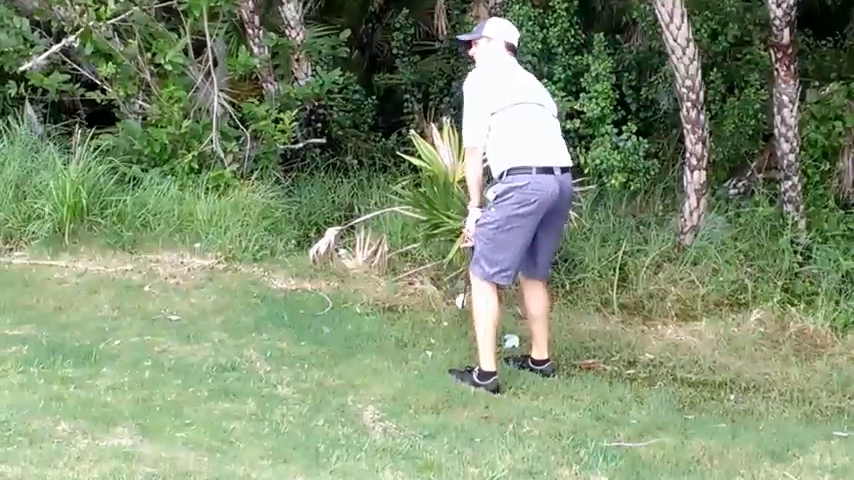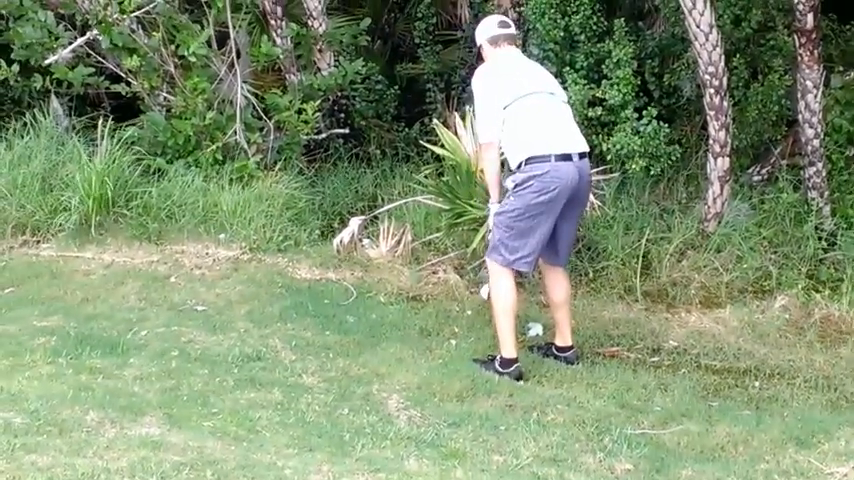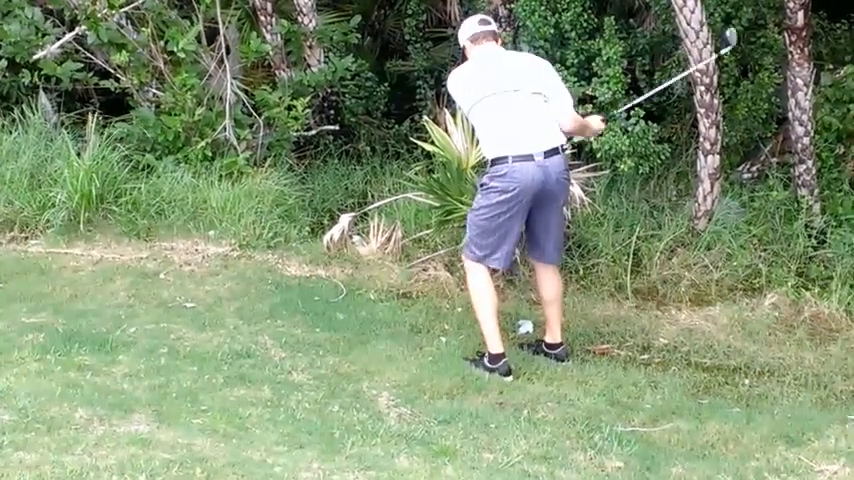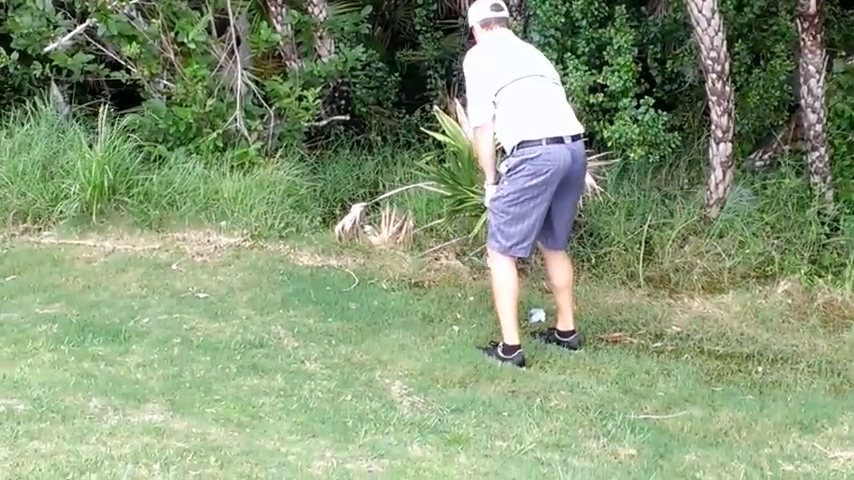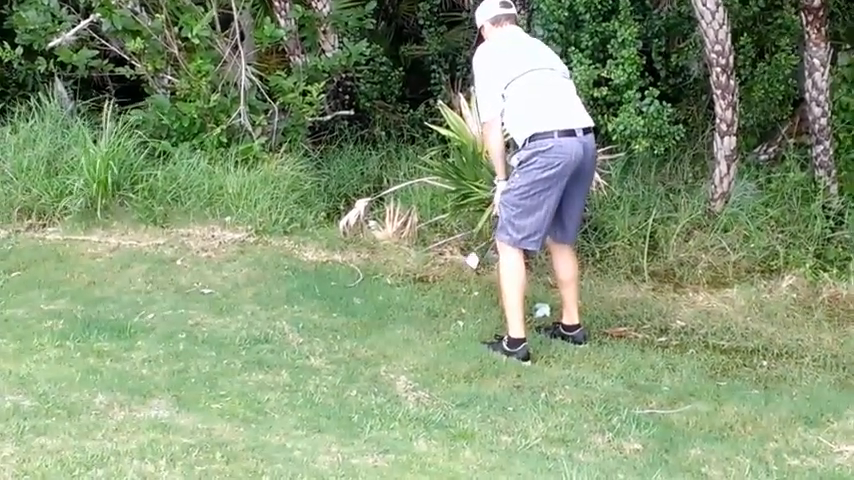
dt=1s
person 1, frame 1
left shoulder: (480, 76)
right shoulder: (531, 81)
left elbow: (473, 148)
left wrist: (474, 207)
left hip: (523, 181)
right hip: (561, 179)
left knee: (483, 276)
right knee: (532, 274)
left ankle: (485, 373)
right ankle: (540, 358)
person 1, frame 2
left shoulder: (488, 72)
right shoulder: (539, 71)
left elbow: (489, 144)
left wrist: (495, 202)
left hip: (541, 170)
right hip: (579, 166)
left knee: (499, 262)
right knee: (553, 261)
left ankle: (507, 360)
right ankle: (564, 345)
person 1, frame 3
left shoulder: (458, 78)
right shoulder: (533, 62)
right elbow: (568, 122)
right wrist: (588, 124)
left hip: (509, 170)
right hip: (553, 163)
left knee: (476, 261)
right knee: (545, 258)
left ankle: (495, 356)
right ankle: (554, 342)
person 1, frame 4
left shoulder: (478, 55)
right shoulder: (532, 52)
left elbow: (482, 127)
left wrist: (491, 183)
right wrist: (502, 180)
left hip: (535, 153)
right hip: (573, 148)
left knee: (500, 250)
right knee: (554, 245)
left ankle: (510, 347)
right ankle: (566, 330)
person 1, frame 5
left shoulder: (488, 51)
right shoulder: (539, 47)
left elbow: (491, 123)
left wrist: (501, 180)
left hip: (547, 145)
right hip: (584, 139)
left knee: (510, 242)
right knee: (561, 239)
left ankle: (515, 340)
right ankle: (571, 324)
